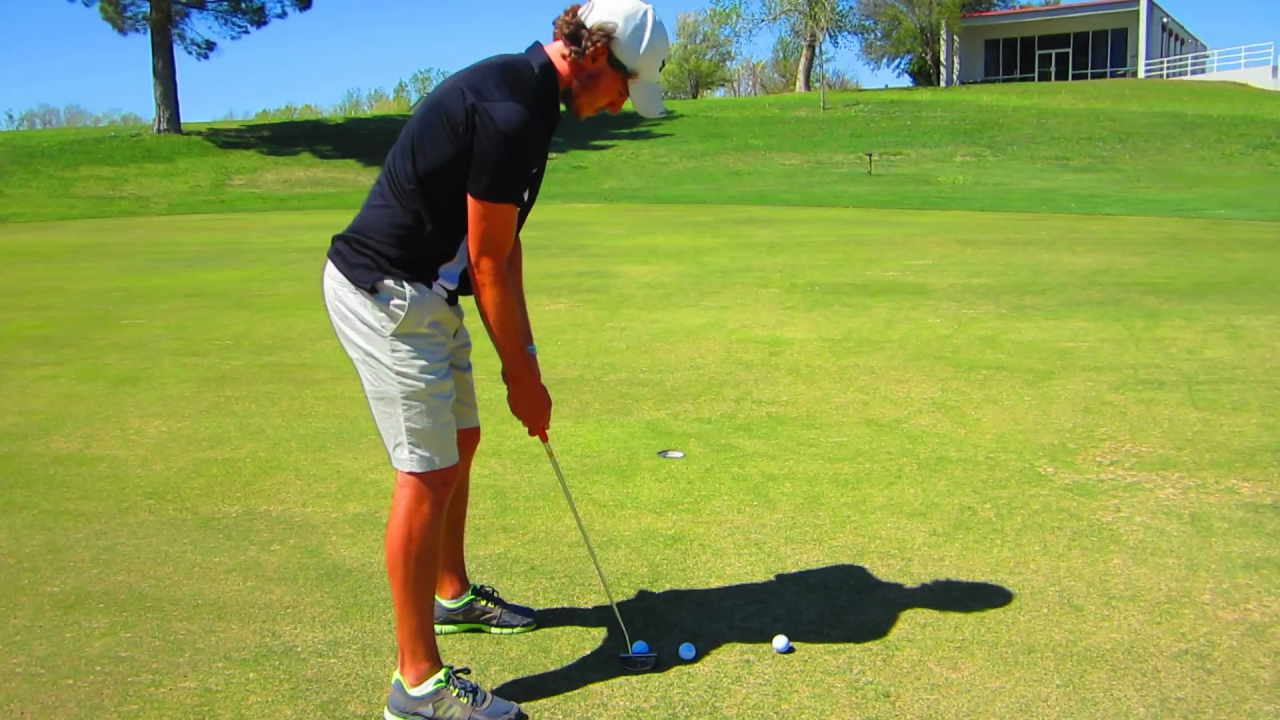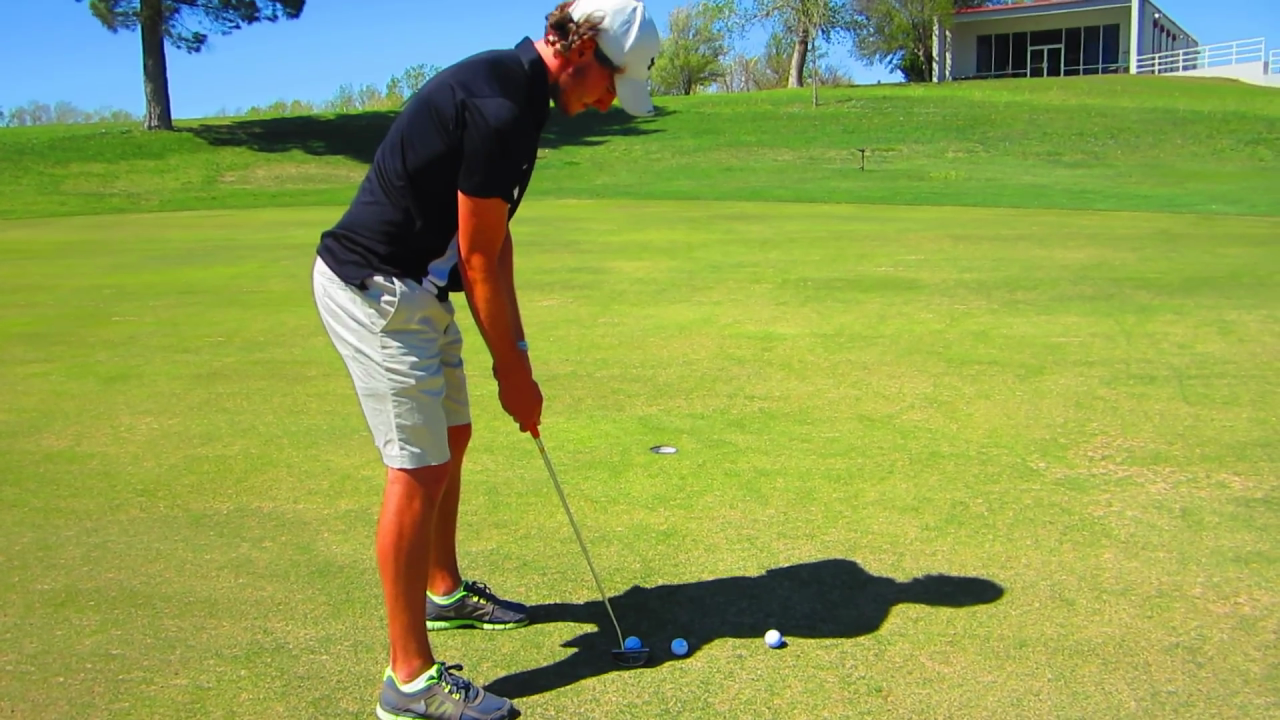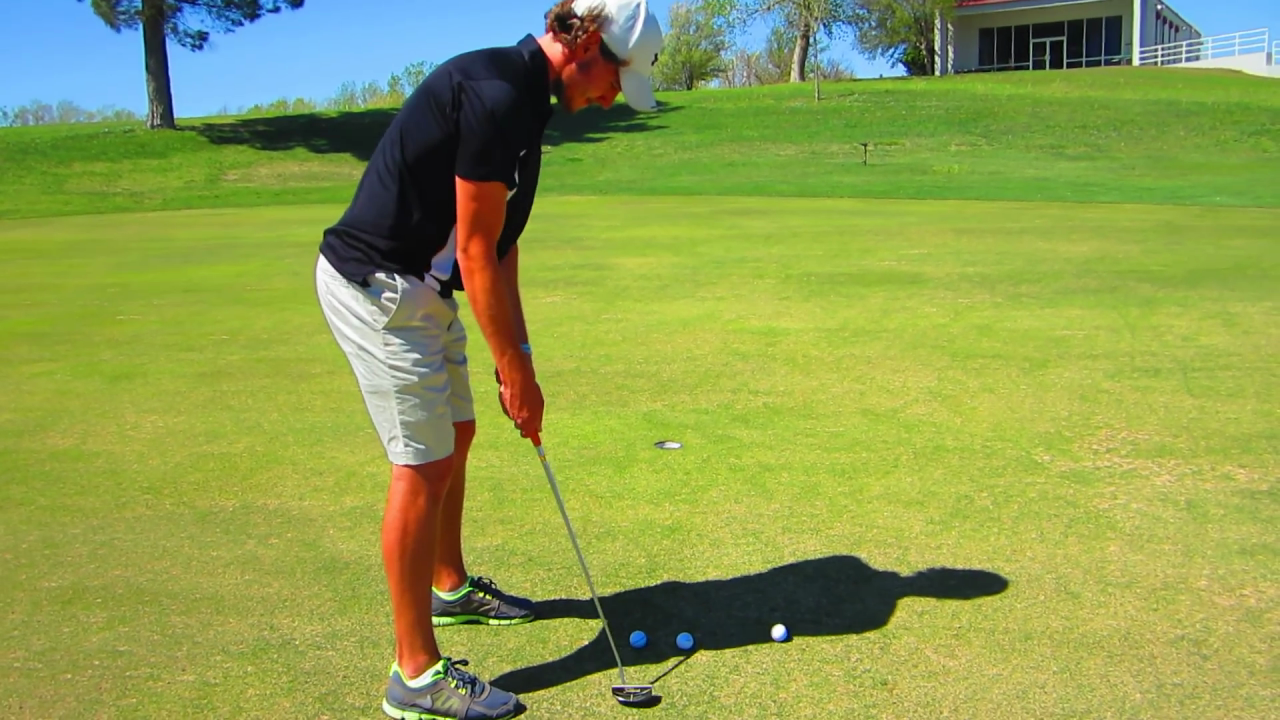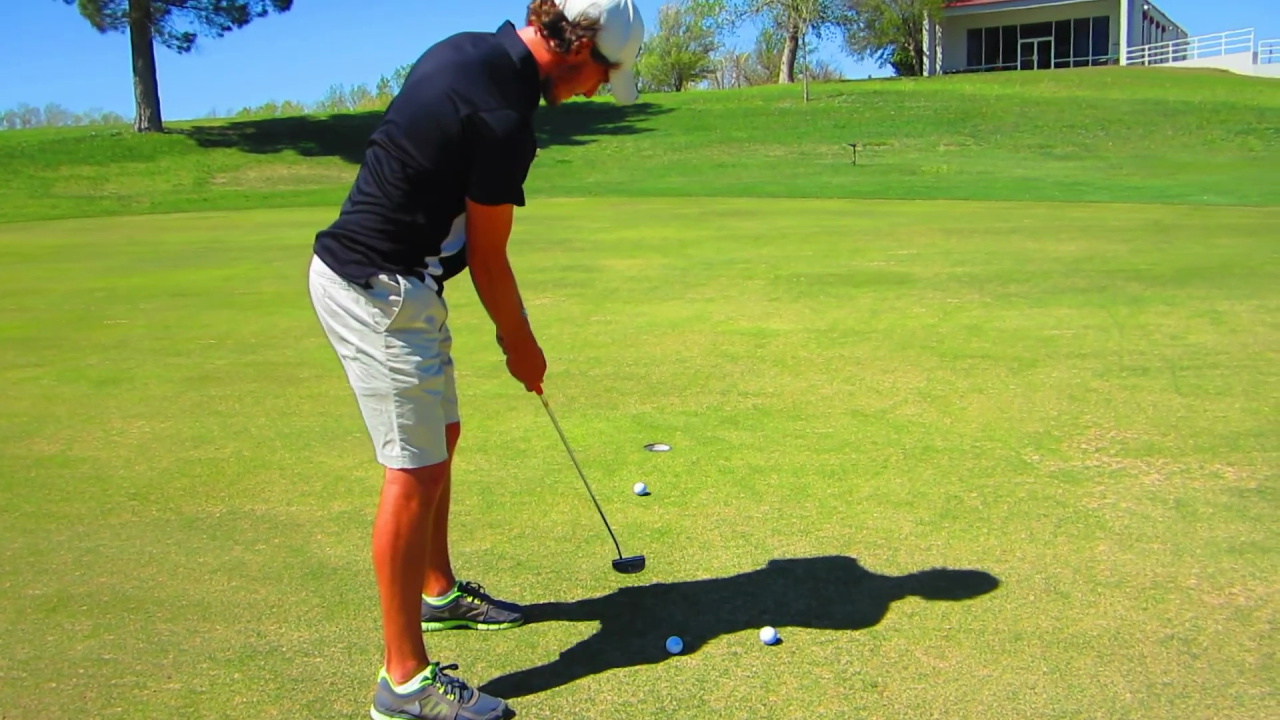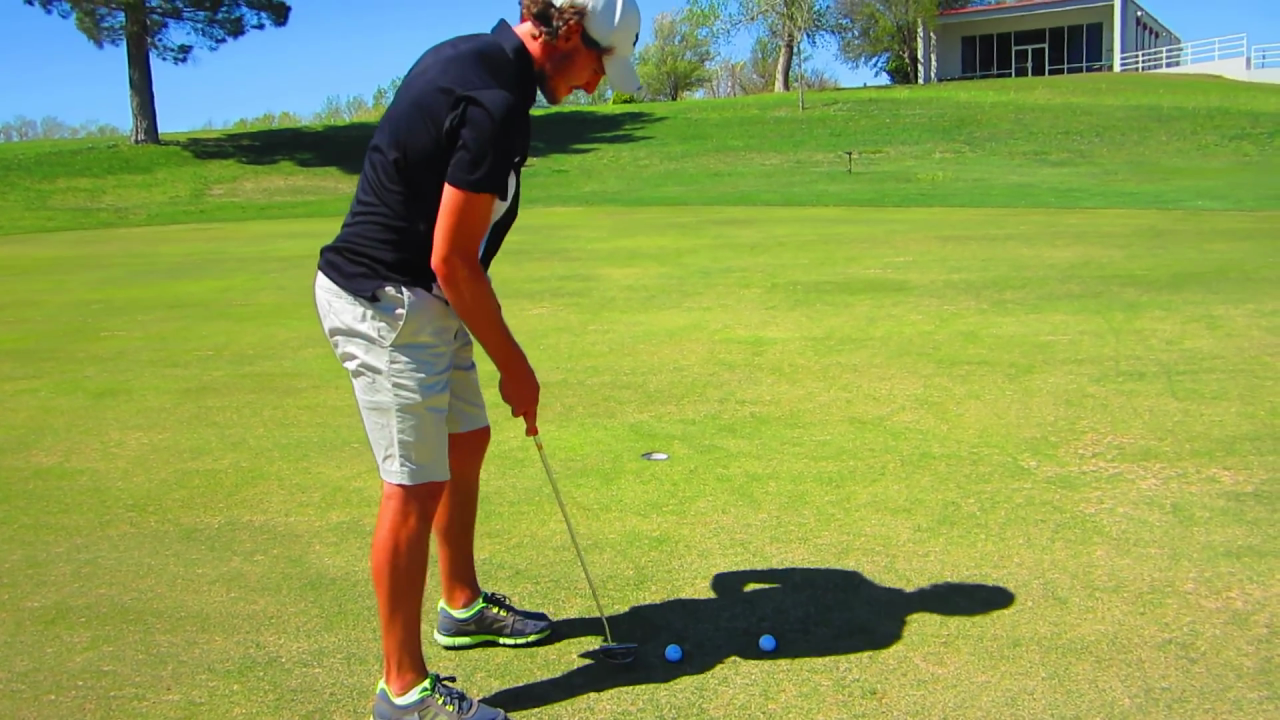
dt=1s
person 1, frame 1
left shoulder: (522, 91)
right shoulder: (509, 112)
left elbow: (502, 246)
right elbow: (490, 264)
left wrist: (526, 356)
right wrist: (522, 375)
left hip: (422, 288)
right hip: (387, 291)
left knee: (459, 443)
right knee: (428, 473)
left ankle: (452, 595)
person 1, frame 2
left shoulder: (513, 88)
right shoulder: (499, 108)
left elbow: (492, 243)
right elbow: (480, 261)
left wrist: (516, 352)
right wrist: (513, 372)
left hip: (415, 285)
right hip: (375, 288)
left knee: (450, 439)
right knee: (419, 468)
left ankle: (444, 592)
person 1, frame 3
left shoulder: (524, 98)
right shoulder: (495, 94)
left elbow: (501, 245)
right elbow: (477, 251)
left wrist: (521, 357)
right wrist: (515, 373)
left hip: (421, 283)
right hip: (377, 284)
left knee: (455, 436)
right knee: (423, 464)
left ankle: (452, 588)
person 1, frame 4
right shoulder: (503, 115)
right elbow: (487, 257)
left wrist: (514, 327)
right wrist: (522, 346)
left hip: (392, 276)
right hip: (378, 289)
left knee: (439, 438)
right knee: (415, 468)
left ankle: (439, 592)
person 1, frame 5
right shoulder: (496, 105)
right elbow: (453, 261)
left wrist: (479, 324)
right wrist: (513, 363)
left hip: (409, 293)
right hip: (386, 303)
left knee: (465, 445)
right knee: (415, 486)
left ankle: (463, 604)
